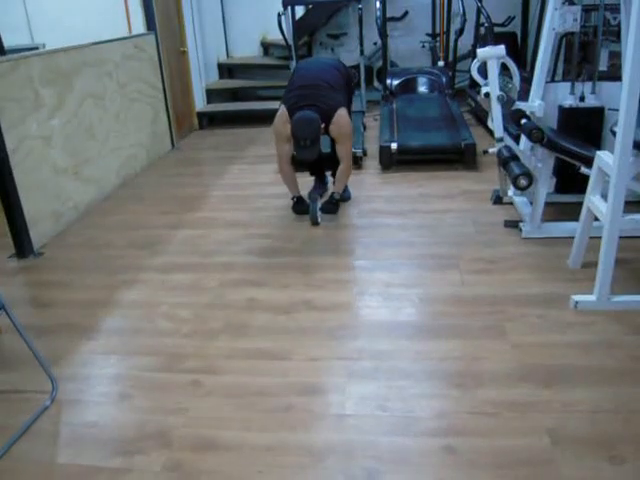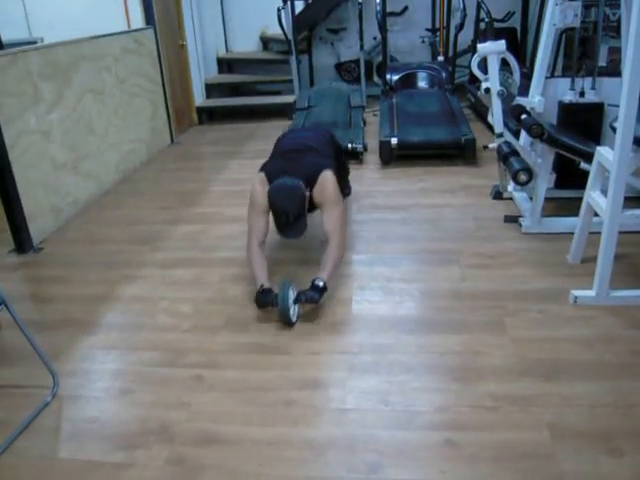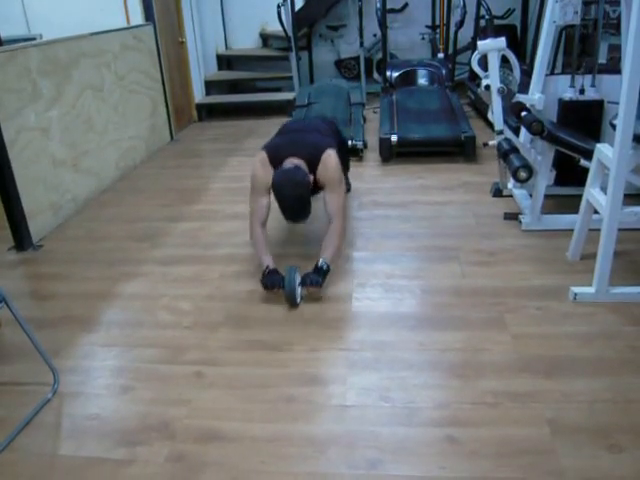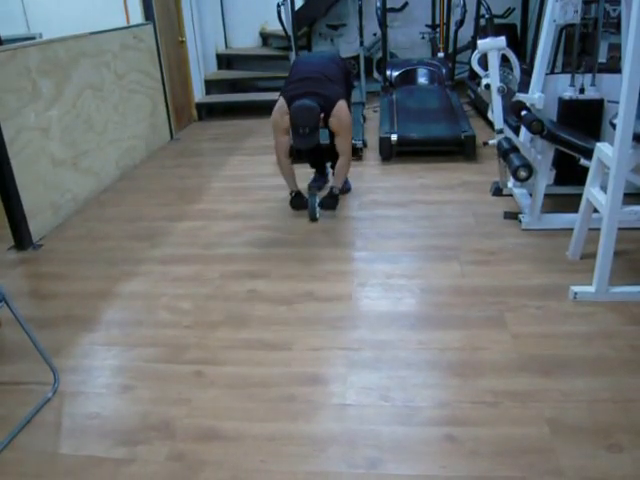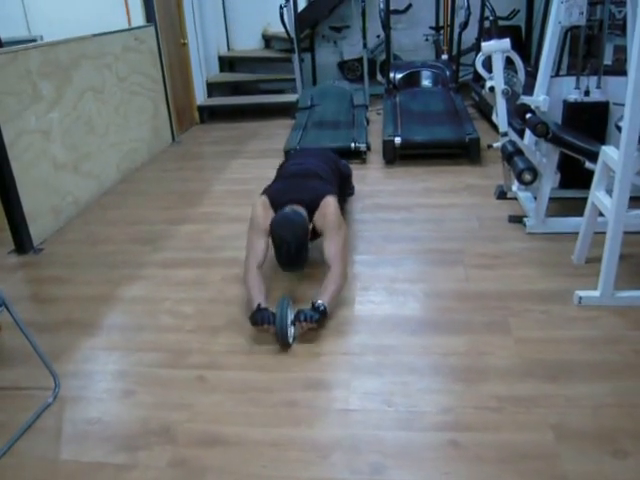
dt=1s
person 1, frame 1
left shoulder: (339, 120)
right shoulder: (282, 121)
left elbow: (346, 161)
right elbow: (284, 163)
left wrist: (335, 197)
right wrist: (297, 198)
left knee: (340, 141)
right knee: (306, 152)
left ankle: (338, 180)
right ankle: (319, 178)
person 1, frame 2
left shoulder: (325, 182)
right shoulder: (261, 186)
left elbow: (336, 240)
right elbow: (255, 243)
left wrist: (319, 285)
right wrist: (263, 288)
left hip: (325, 138)
left ankle: (342, 183)
person 1, frame 3
left shoulder: (328, 162)
right shoulder: (263, 167)
left elbow: (337, 222)
right elbow: (257, 225)
left wrist: (322, 268)
right wrist: (269, 269)
left hip: (329, 129)
left ankle: (342, 177)
person 1, frame 4
left shoulder: (339, 112)
right shoulder: (281, 112)
left elbow: (345, 155)
right elbow: (282, 156)
left wrist: (334, 192)
right wrist: (294, 192)
left knee: (338, 136)
right knee: (300, 144)
left ankle: (336, 171)
right ankle: (320, 171)
person 1, frame 5
left shoulder: (327, 209)
right shoulder: (263, 209)
left elbow: (338, 267)
right elbow: (252, 266)
left wrist: (319, 307)
right wrist: (259, 308)
left hip: (330, 163)
left ankle: (345, 173)
